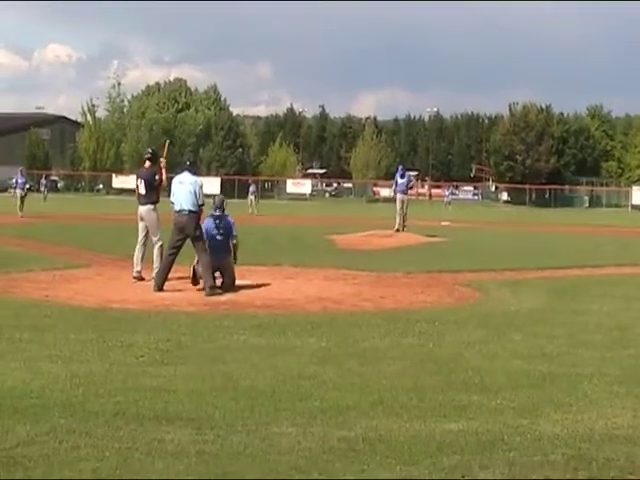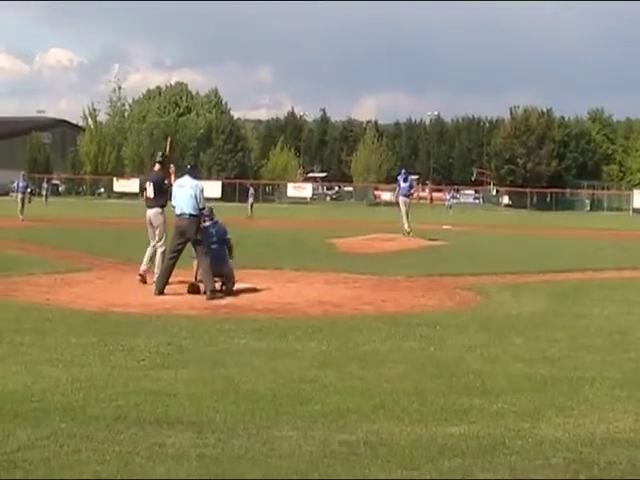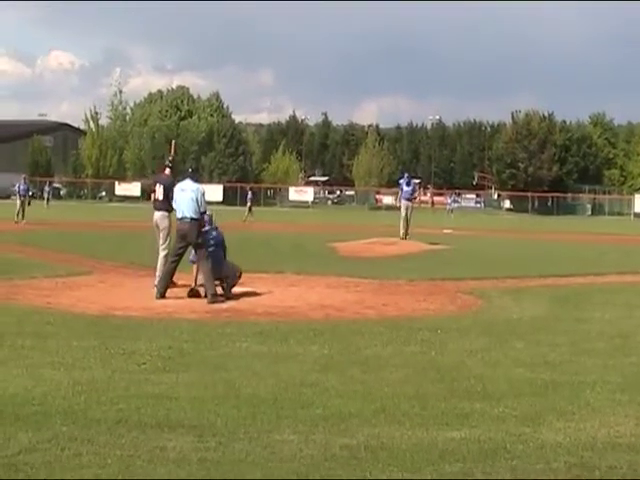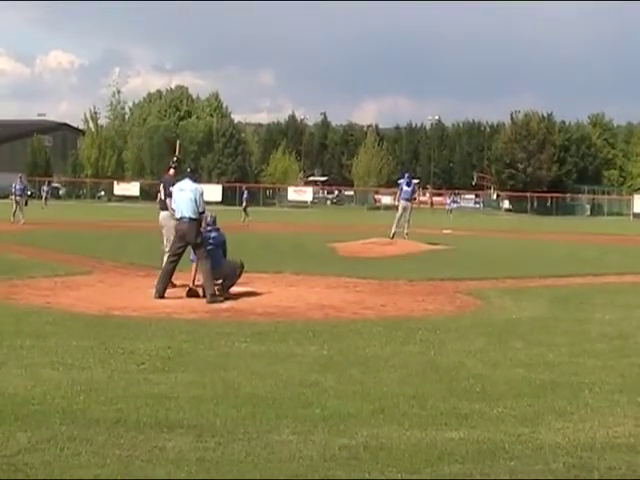
dt=0.3s
person 1, frame 1
left shoulder: (175, 180)
right shoulder: (196, 181)
left elbow: (172, 201)
right elbow: (200, 204)
left wrist: (179, 211)
right wrist: (197, 218)
left hip: (178, 217)
right hip: (191, 218)
left knee: (171, 252)
right knee: (202, 252)
left ankle: (158, 284)
right ankle: (209, 287)
person 1, frame 2
left shoulder: (176, 183)
right shoulder: (197, 184)
left elbow: (174, 204)
right elbow: (201, 208)
left wrist: (180, 215)
right wrist: (199, 221)
left hip: (179, 221)
right hip: (192, 221)
left knee: (172, 255)
right knee: (202, 256)
left ankle: (159, 287)
right ankle: (210, 290)
person 1, frame 3
left shoulder: (177, 187)
right shoulder: (198, 188)
left elbow: (175, 208)
right elbow: (202, 211)
left wrist: (181, 217)
right wrist: (200, 225)
left hip: (180, 225)
right hip: (193, 225)
left knee: (173, 259)
right knee: (203, 259)
left ankle: (160, 291)
right ankle: (211, 294)
person 1, frame 4
left shoulder: (176, 187)
right shoulder: (197, 188)
left elbow: (174, 208)
right elbow: (201, 211)
left wrist: (181, 218)
right wrist: (199, 225)
left hip: (179, 225)
right hip: (192, 225)
left knee: (171, 258)
right knee: (202, 259)
left ankle: (159, 291)
right ankle: (210, 294)
person 2, frame 1
left shoulder: (139, 173)
right shoulder: (153, 172)
left elbow: (137, 191)
right elbow: (163, 183)
right wrist: (163, 168)
left hip: (140, 208)
right hip: (150, 208)
left knee: (141, 242)
right knee: (157, 242)
left ankle: (136, 272)
right ankle: (156, 273)
person 2, frame 2
left shoulder: (148, 177)
right shoulder: (161, 176)
left elbow: (144, 196)
right elbow: (171, 189)
right wrist: (172, 174)
left hip: (148, 211)
right hip: (158, 211)
left knee: (152, 244)
right knee: (160, 246)
left ankle: (143, 270)
right ankle: (157, 277)
person 2, frame 3
left shoulder: (156, 179)
right shoulder: (171, 181)
left elbow: (152, 198)
right elbow: (172, 202)
left hip: (155, 214)
right hip: (164, 214)
left knee: (162, 248)
right knee: (164, 249)
right ankle: (159, 280)
person 2, frame 4
left shoulder: (163, 179)
right shoulder: (172, 180)
left elbow: (159, 198)
right elbow: (168, 201)
right wrist: (175, 214)
left hip: (162, 214)
right hip: (168, 215)
left knee: (167, 248)
